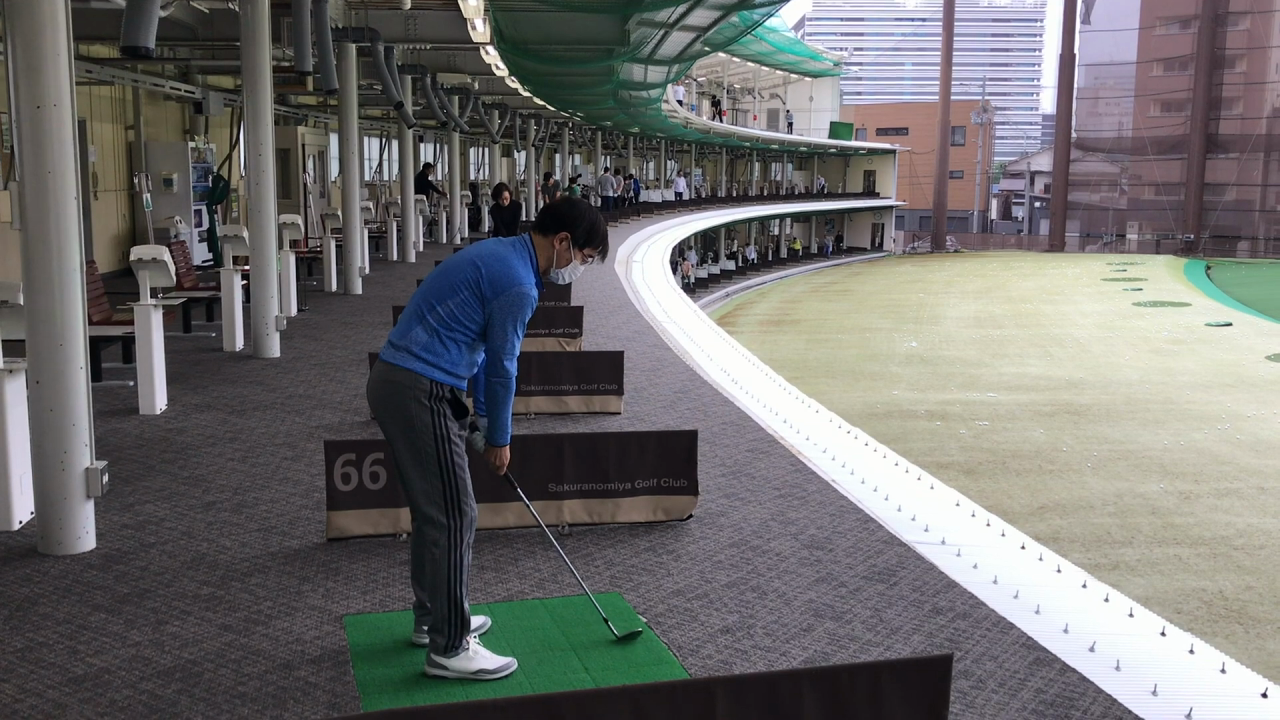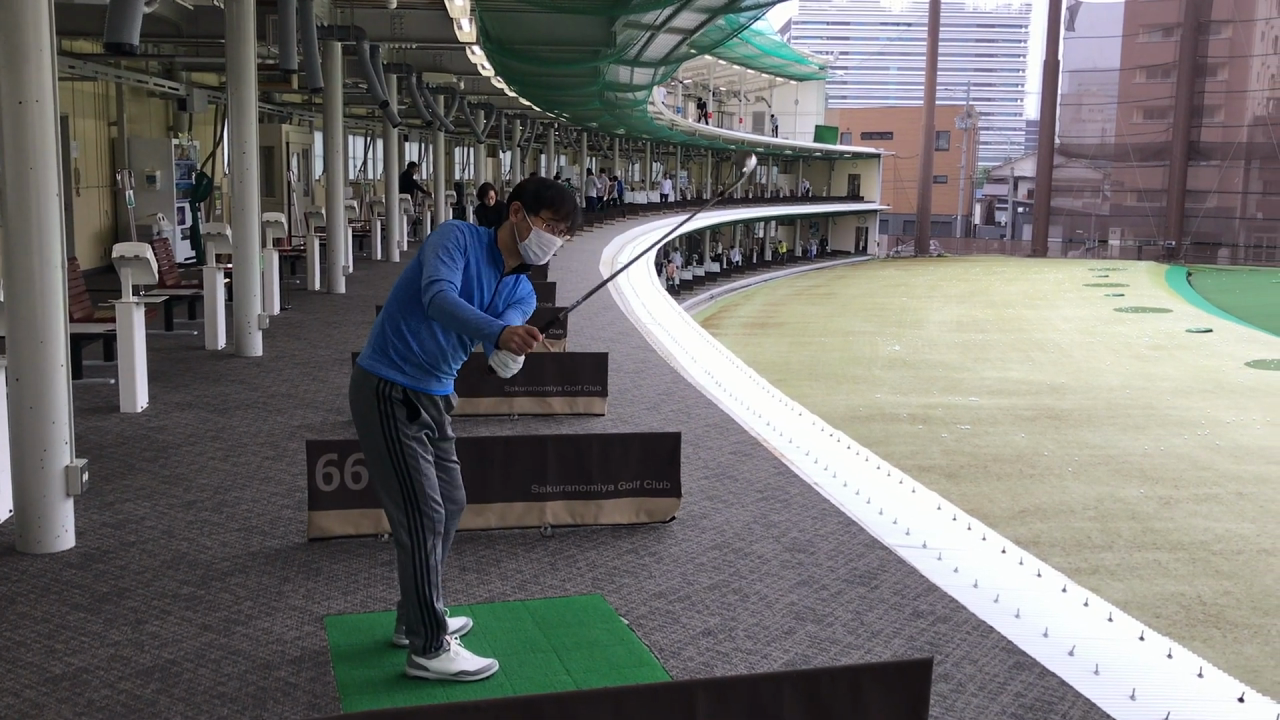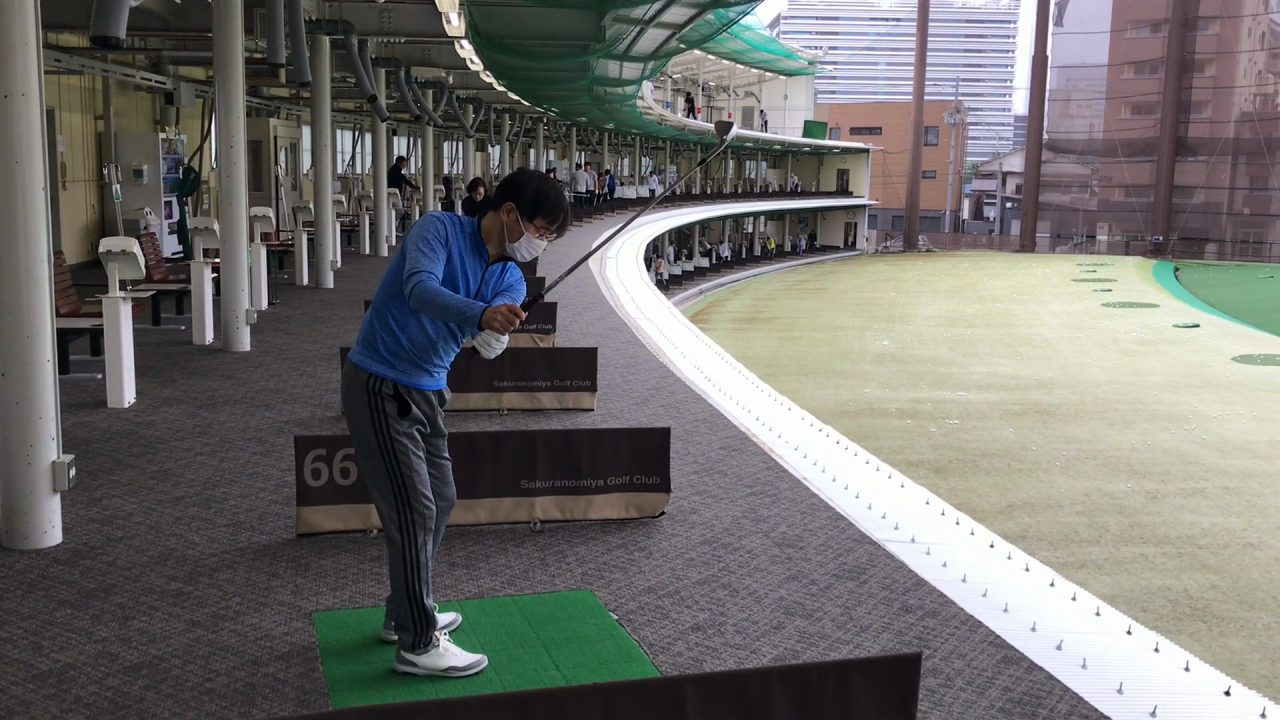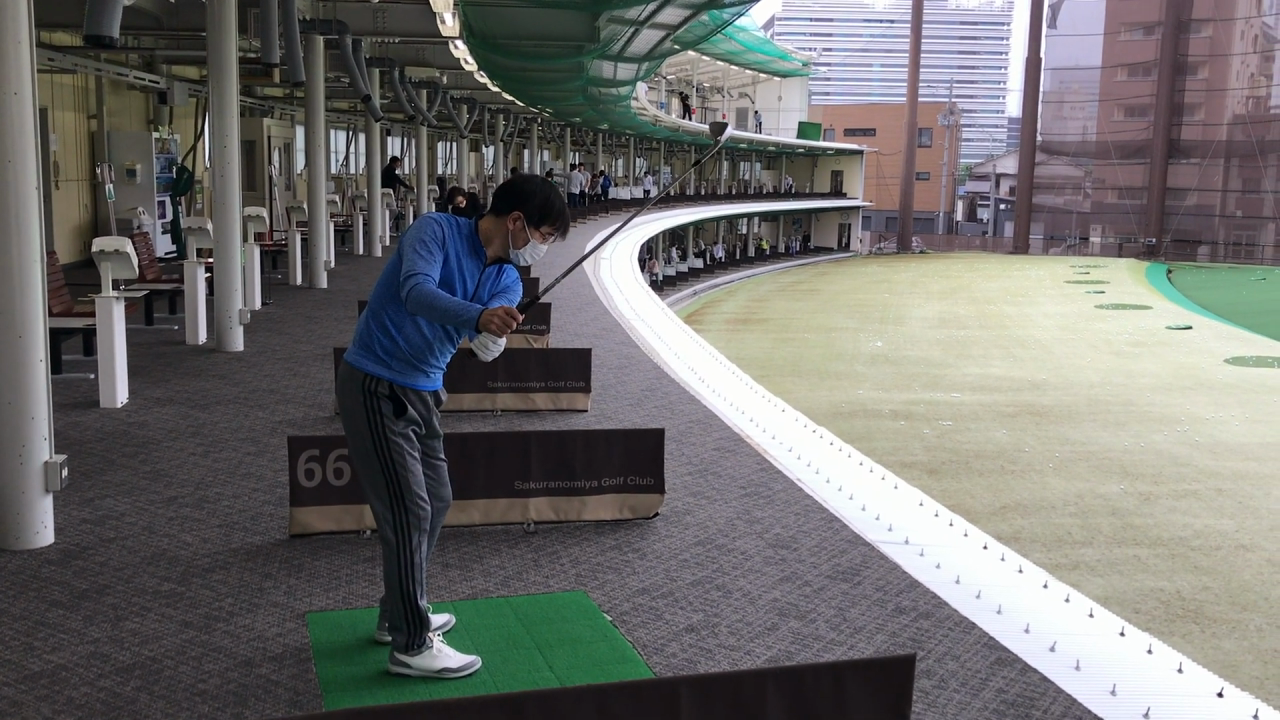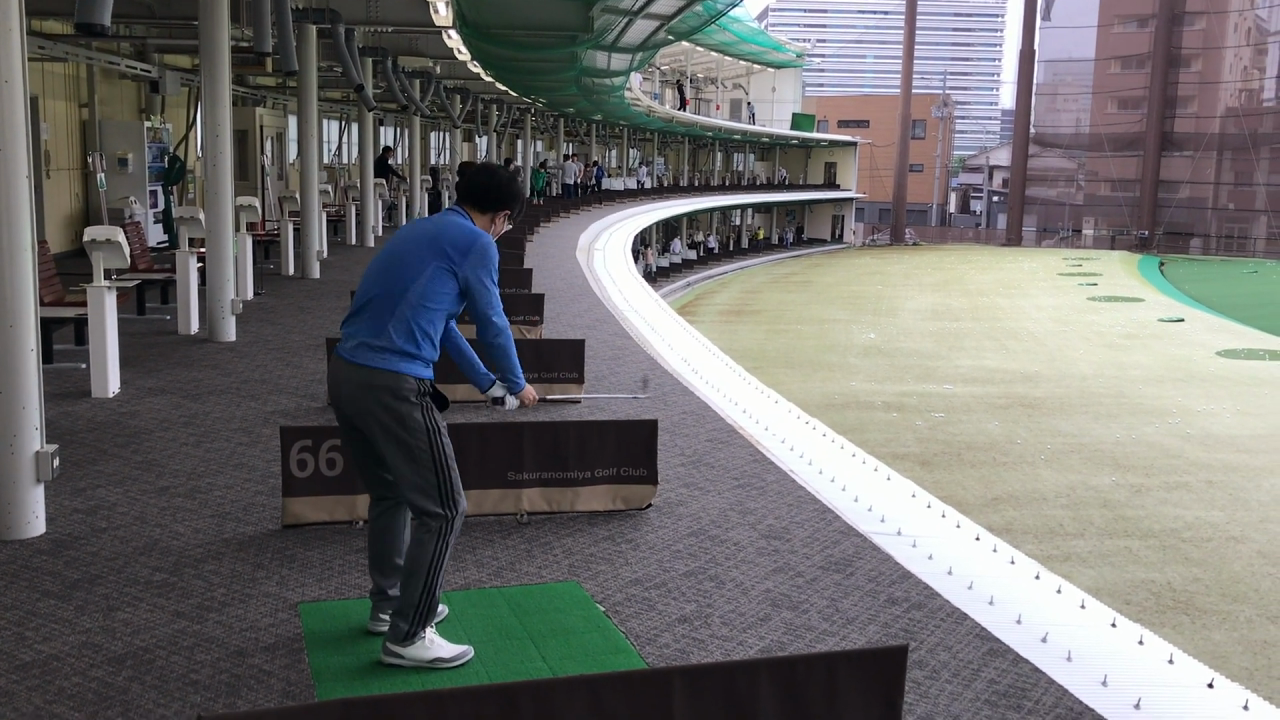
dt=1s
person 1, frame 1
left shoulder: (498, 254)
right shoulder: (517, 284)
right elbow: (502, 366)
left wrist: (482, 414)
right wrist: (499, 438)
left hip: (394, 380)
right hip: (420, 392)
left knee: (432, 510)
right knee: (453, 517)
left ankle: (433, 616)
right ankle: (448, 647)
person 1, frame 2
left shoulder: (522, 292)
right shoulder: (456, 237)
left elbow: (500, 339)
right elbow: (439, 299)
left wrist: (512, 346)
right wrist: (500, 333)
left hip: (433, 394)
right hip: (387, 391)
left knee: (448, 505)
right knee: (422, 515)
left ankle: (417, 617)
right ankle: (428, 648)
person 1, frame 3
left shoulder: (512, 280)
right shoulder: (439, 228)
left elbow: (494, 326)
right elbow: (419, 288)
left wrist: (494, 333)
right wrist: (481, 314)
left hip: (427, 389)
right hip: (379, 385)
left knee: (438, 501)
right knee: (413, 510)
left ankle: (406, 613)
right ankle: (417, 644)
person 1, frame 4
left shoulder: (507, 281)
right shoulder: (435, 230)
left elbow: (487, 330)
right elbow: (416, 291)
left wrist: (492, 334)
right wrist: (479, 316)
left hip: (422, 391)
right hip: (375, 386)
left knee: (434, 503)
right knee: (409, 512)
left ankle: (398, 614)
right ankle: (411, 645)
person 1, frame 5
left shoulder: (420, 232)
right shoulder: (476, 244)
right elbow: (492, 327)
left wrist: (487, 384)
right wrist: (515, 384)
left hip: (347, 374)
right hip: (393, 385)
left knee: (392, 492)
right knee: (442, 508)
left ankle: (387, 604)
right ankle: (406, 636)
